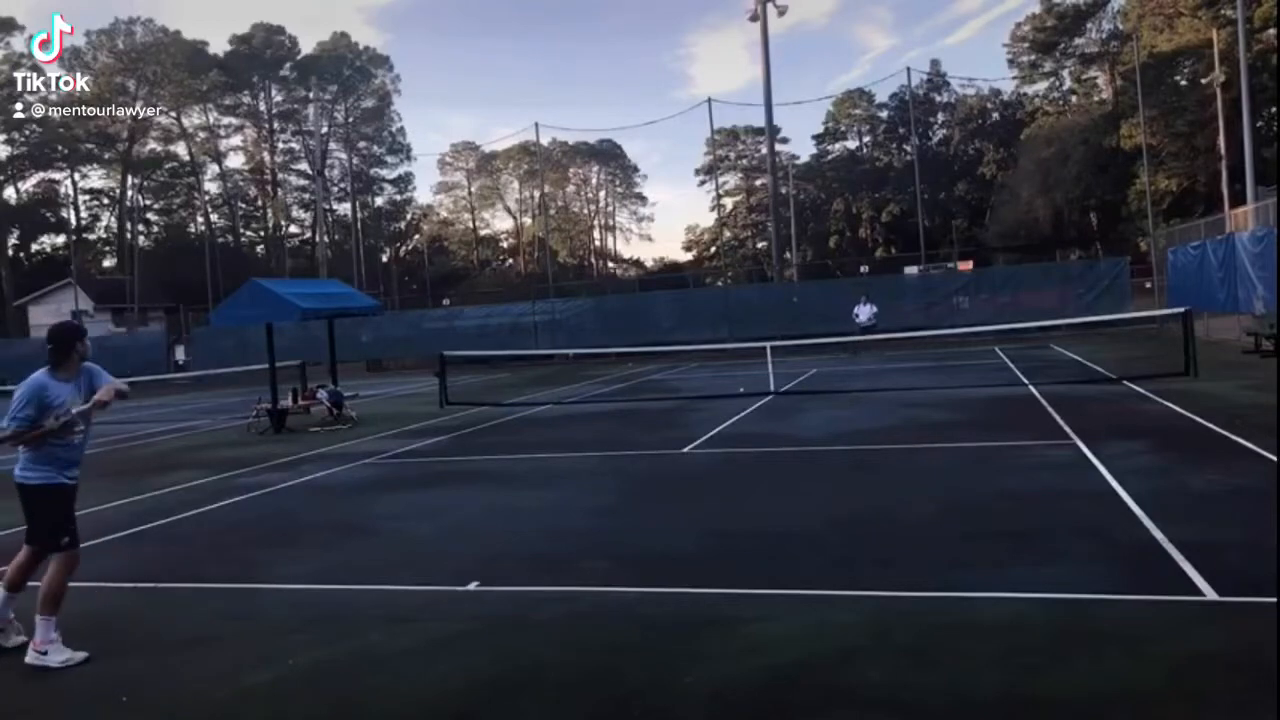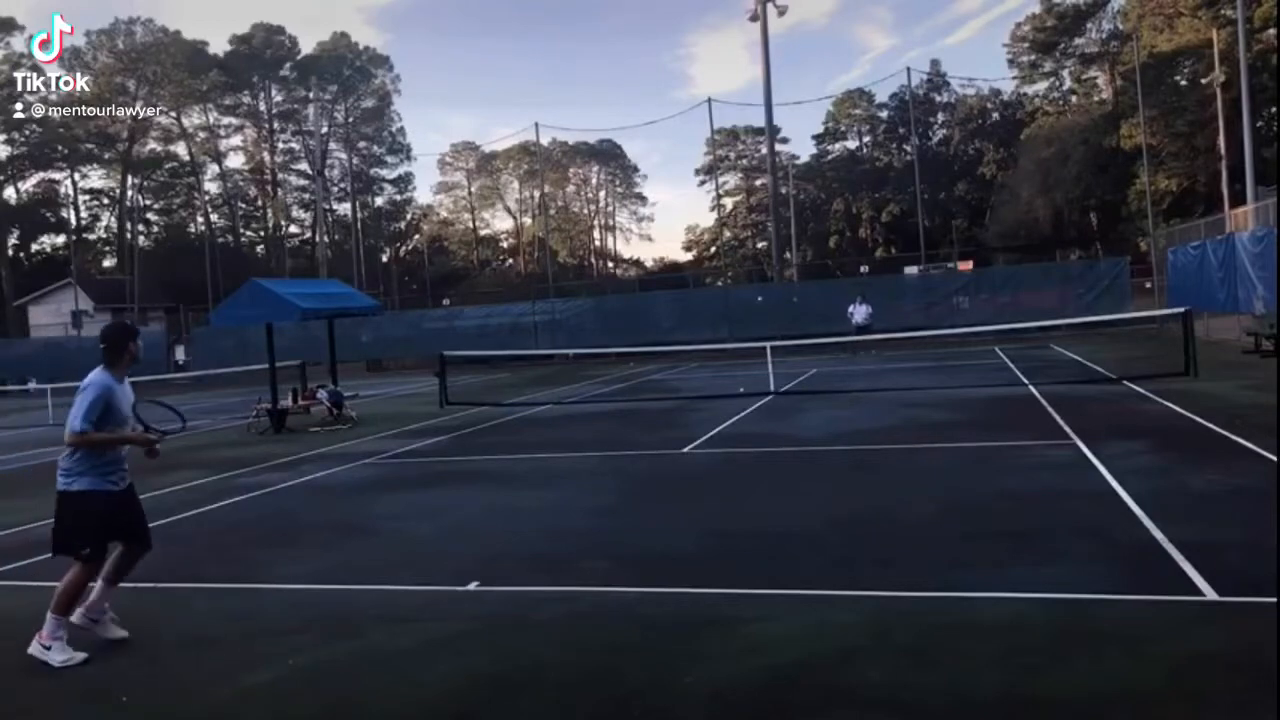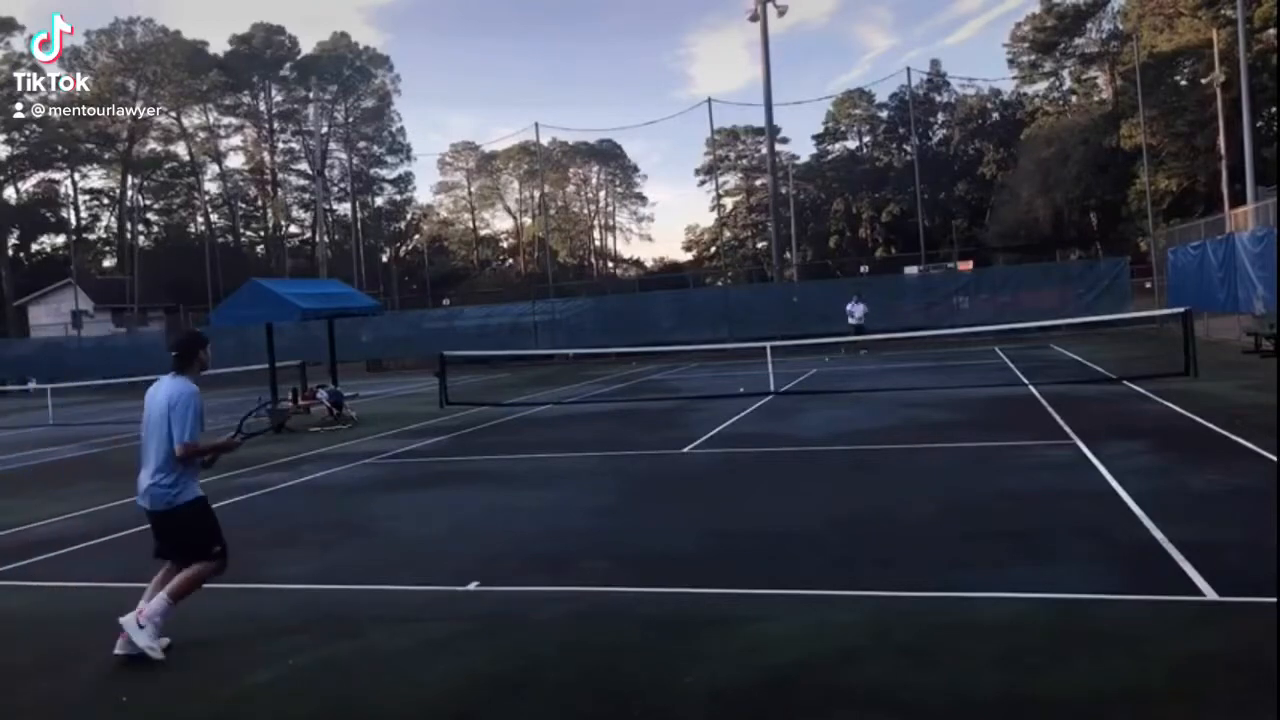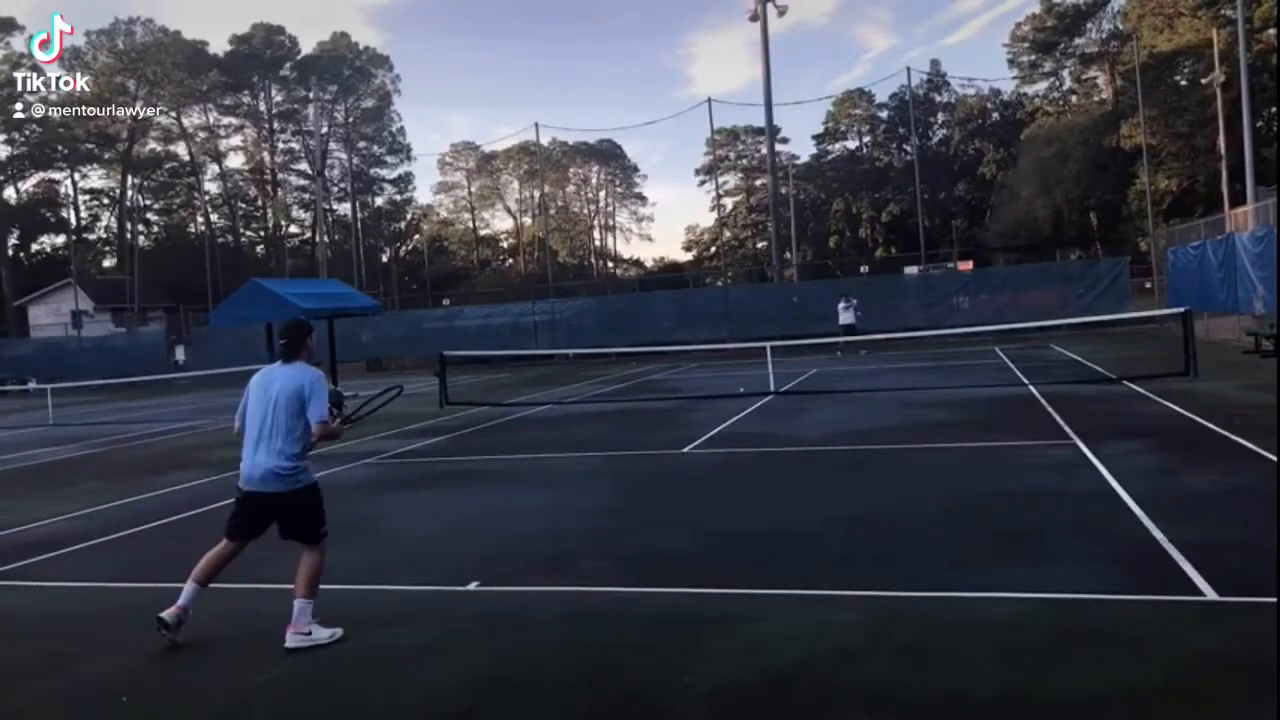
dt=0.3s
person 1, frame 1
left shoulder: (89, 373)
right shoulder: (35, 386)
left elbow: (120, 388)
left wrist: (107, 393)
right wrist: (55, 429)
left hip: (65, 478)
right hip: (41, 480)
left knee: (36, 550)
right knee: (67, 555)
right ankle: (43, 644)
person 1, frame 2
left shoulder: (120, 383)
right shoulder: (98, 387)
right elbow: (74, 438)
left wrist: (145, 441)
right wrist: (125, 437)
left hip: (116, 482)
right hip: (84, 486)
left knee: (138, 544)
right knee: (88, 563)
left ankle: (93, 609)
right ankle: (48, 639)
person 1, frame 3
left shoulder: (159, 387)
right shoulder: (188, 393)
right elbow: (183, 450)
left wrist: (201, 451)
right wrist: (221, 445)
left hip: (154, 492)
right hip: (178, 494)
left knee: (178, 563)
right knee: (212, 563)
left ankle: (135, 637)
right ankle: (143, 618)
person 1, frame 4
left shoulder: (260, 377)
right shoulder: (312, 377)
left elbow: (239, 428)
right elbow: (319, 431)
right wrist: (334, 431)
left hip: (252, 477)
right hip: (290, 479)
left knee: (231, 545)
right knee: (313, 545)
left ankle: (178, 610)
right ankle: (301, 628)
